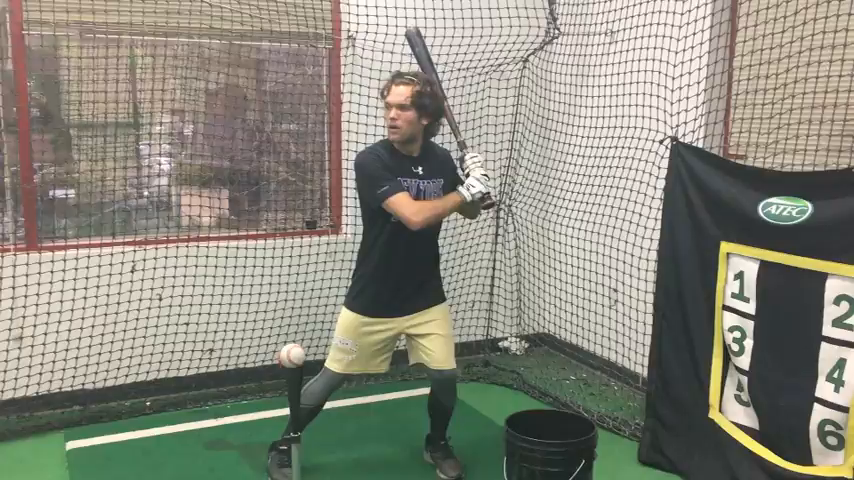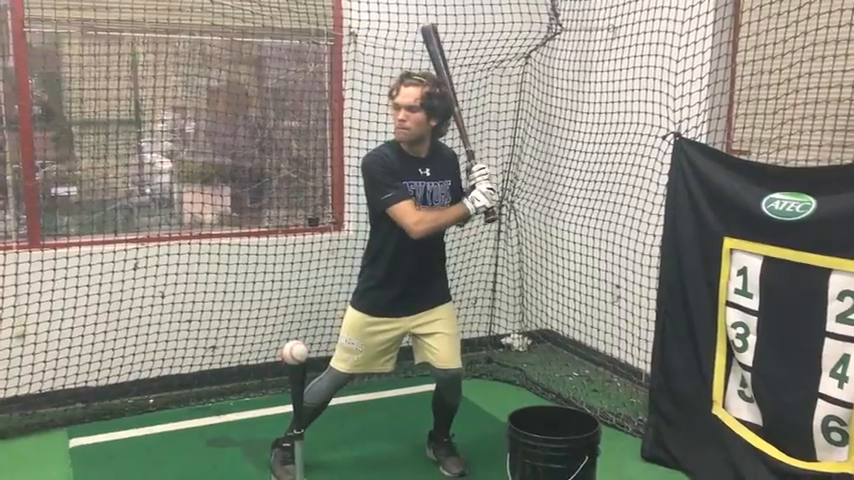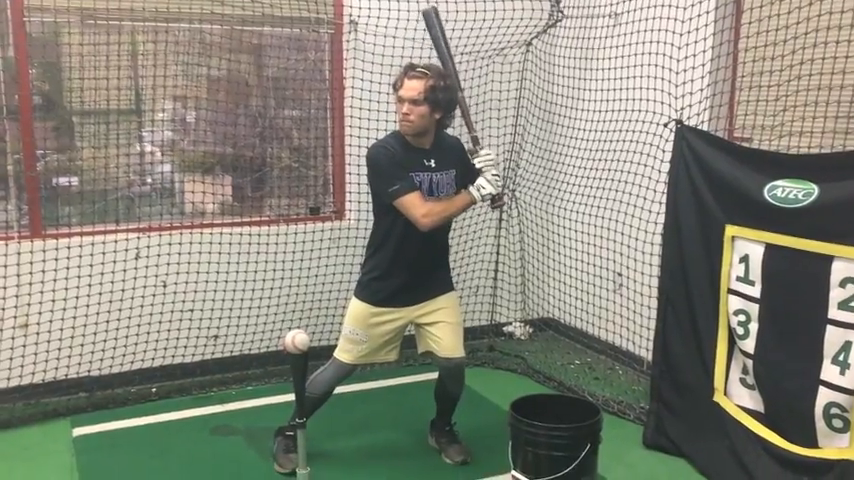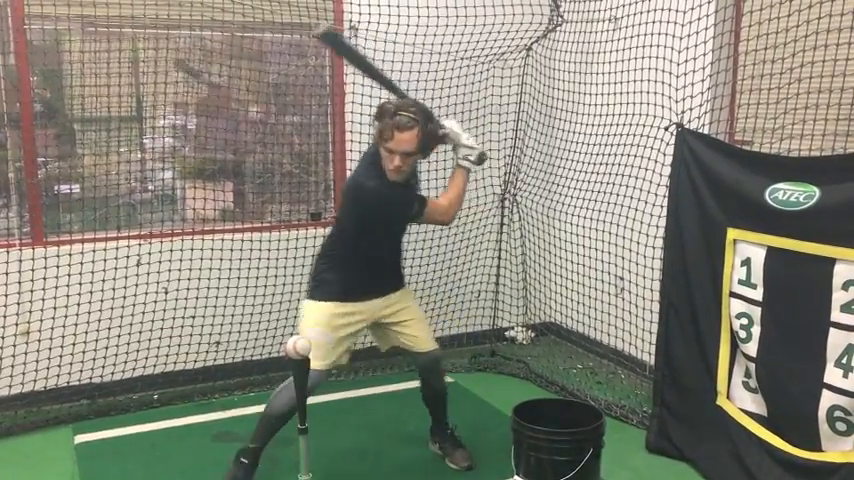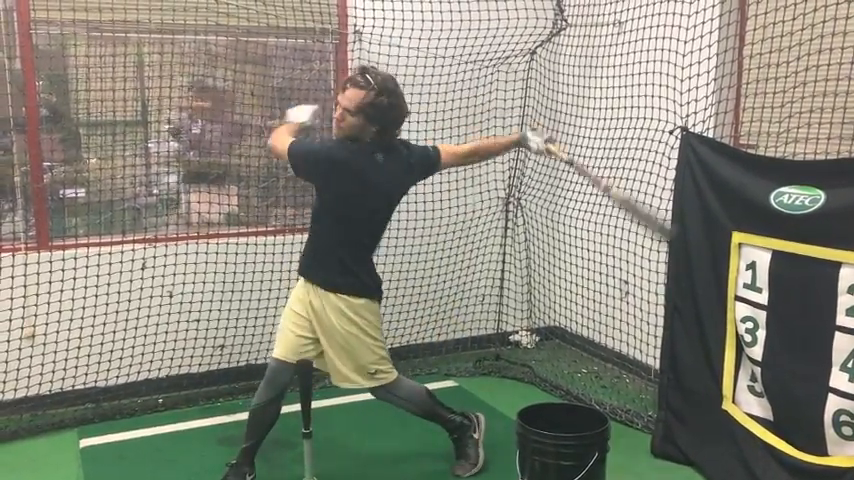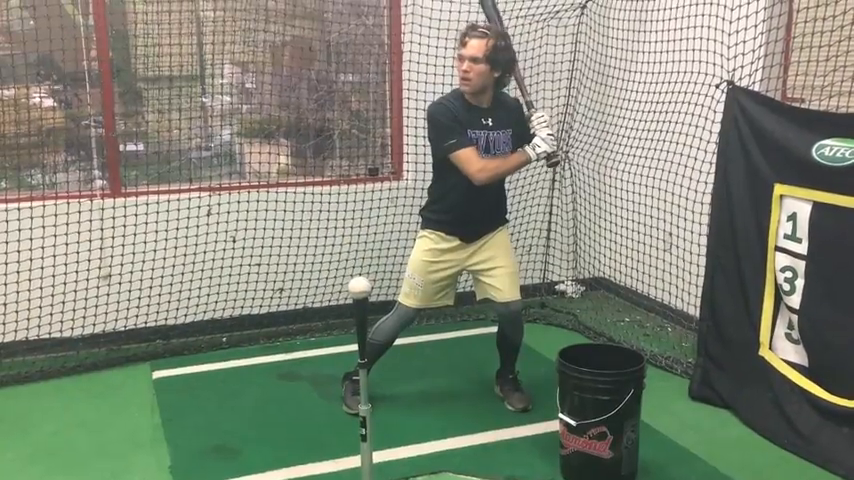
dt=0.7s
person 1, frame 1
left shoulder: (440, 159)
right shoulder: (371, 161)
left elbow: (470, 212)
right elbow: (414, 216)
left wrist: (476, 184)
right wrist: (465, 190)
left hip: (426, 296)
right hip: (372, 299)
left knee: (445, 375)
right knee: (332, 376)
left ankle: (437, 444)
right ankle: (283, 447)
person 1, frame 2
left shoulder: (446, 159)
right shoulder: (379, 162)
left elbow: (456, 218)
right elbow: (415, 224)
left wrist: (476, 193)
right wrist: (470, 203)
left hip: (432, 295)
right hip: (378, 299)
left knee: (451, 374)
right knee: (337, 376)
left ankle: (440, 441)
right ankle: (286, 443)
person 1, frame 3
left shoulder: (452, 149)
right shoulder: (383, 154)
left elbow: (477, 192)
right elbow: (424, 216)
left wrist: (485, 175)
right wrist: (476, 193)
left hip: (435, 285)
right hip: (382, 289)
left knee: (453, 363)
right knee: (341, 366)
left ankle: (442, 428)
right ankle: (289, 432)
person 1, frame 4
left shoulder: (405, 162)
right shoulder: (371, 188)
right elbow: (444, 213)
left wrist: (452, 135)
right wrist: (464, 163)
left hip: (388, 287)
right hip: (337, 291)
left knee: (430, 358)
right knee: (310, 376)
left ankle: (442, 433)
person 1, frame 5
left shoulder: (336, 158)
right shoulder: (403, 157)
left elbow: (278, 143)
right elbow: (464, 152)
left wrist: (295, 118)
right wrist: (520, 139)
left hip: (347, 296)
right hip: (312, 285)
left knee: (382, 382)
right knee: (278, 375)
left ankle: (463, 426)
person 1, frame 6
left shoulder: (511, 109)
right shoulder: (443, 111)
left elbow: (527, 157)
right elbow: (478, 172)
left wrist: (541, 137)
right wrist: (531, 152)
left hip: (491, 232)
right hip: (442, 234)
left knee: (511, 308)
right knee: (404, 313)
left ankle: (507, 378)
right ankle: (355, 377)
